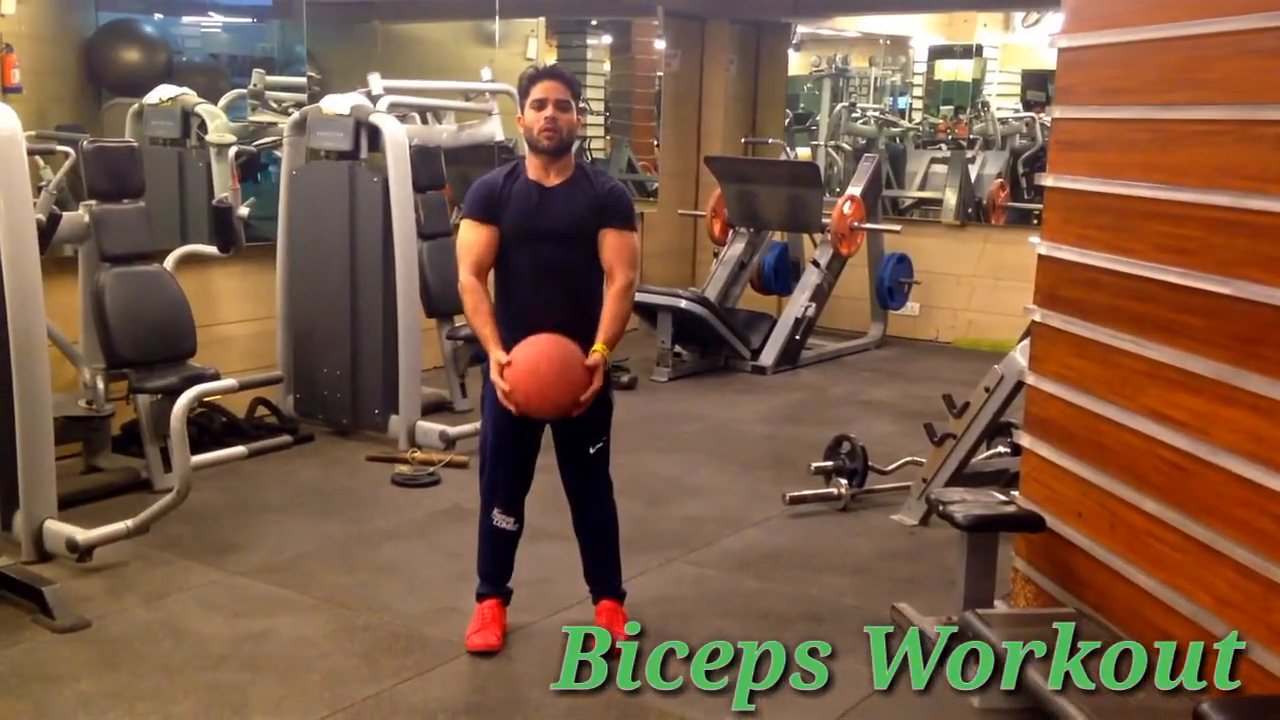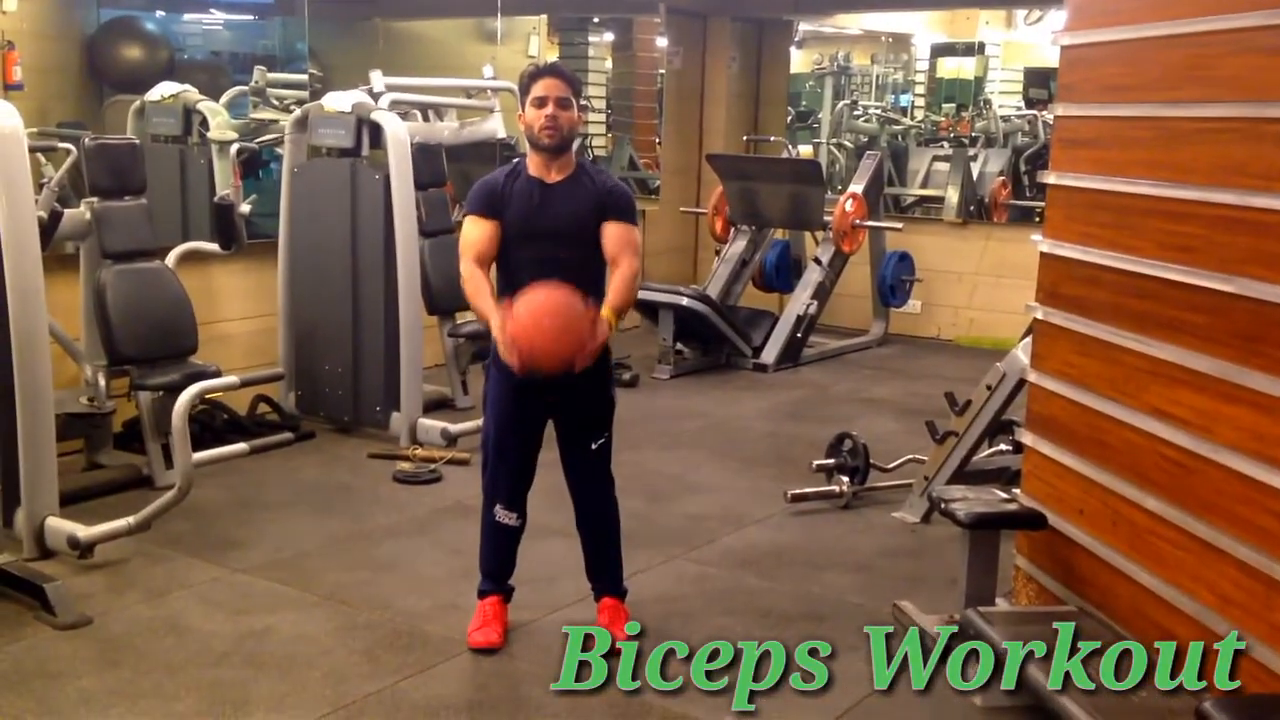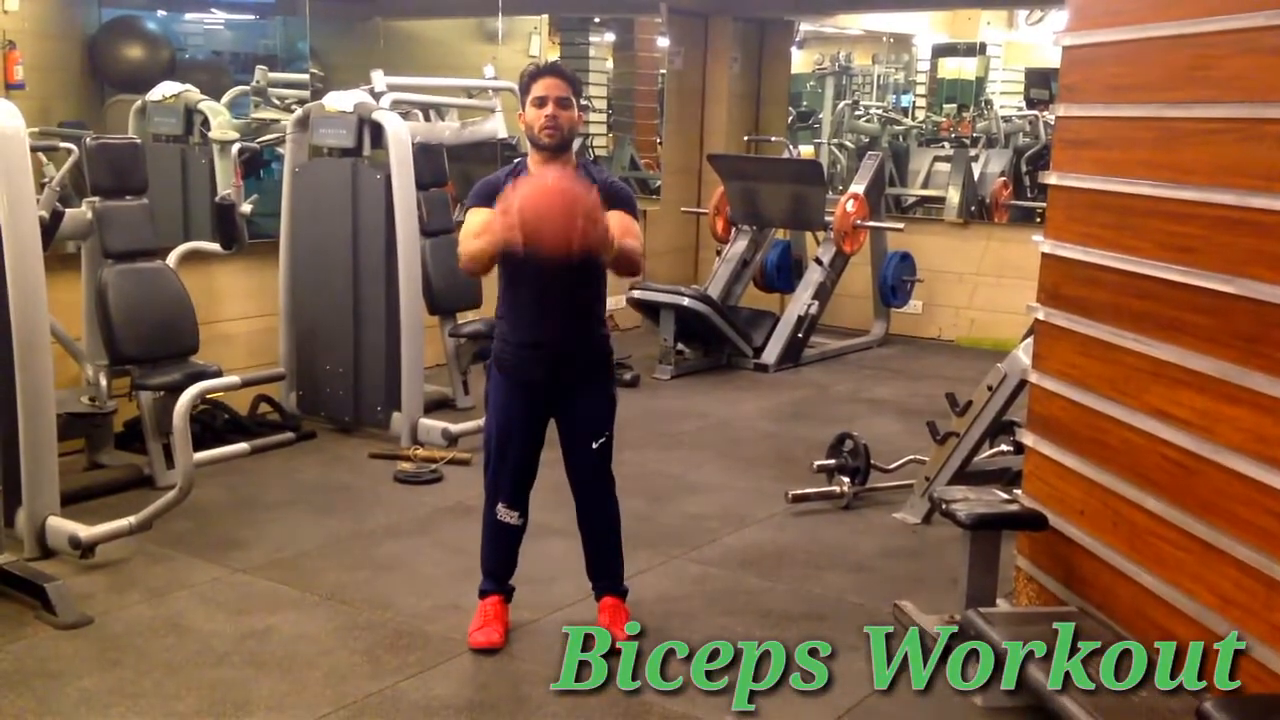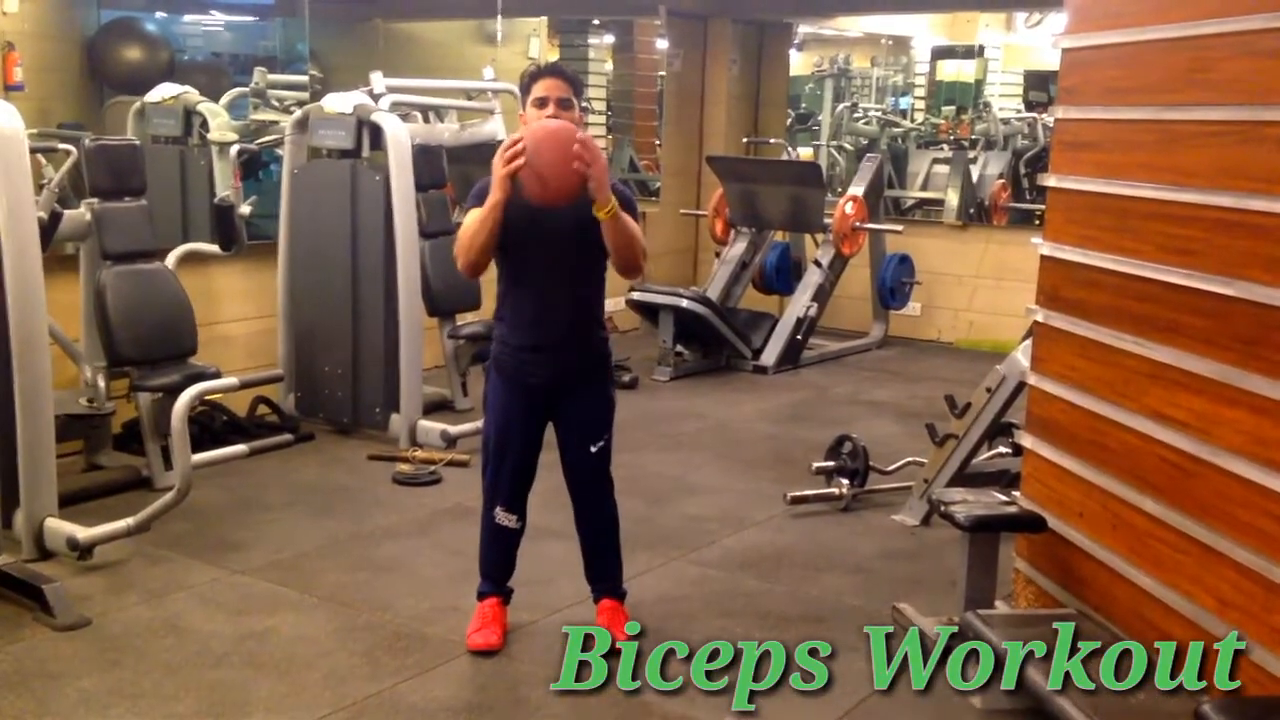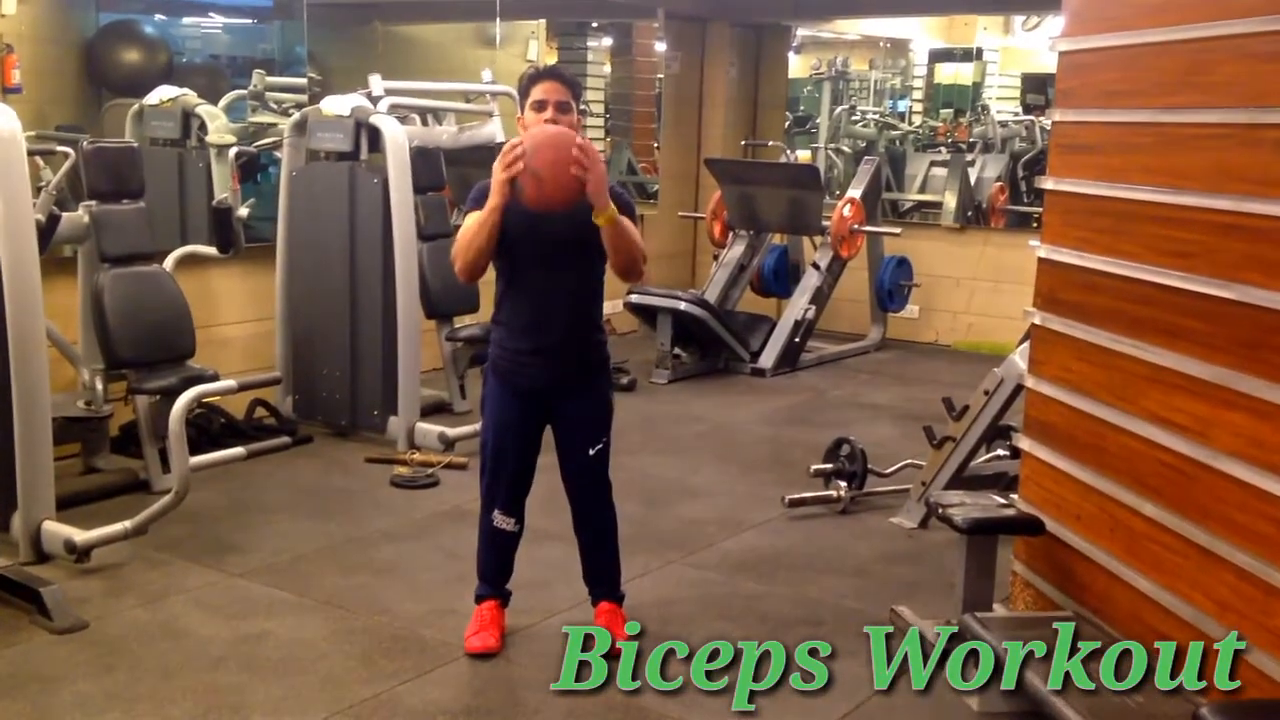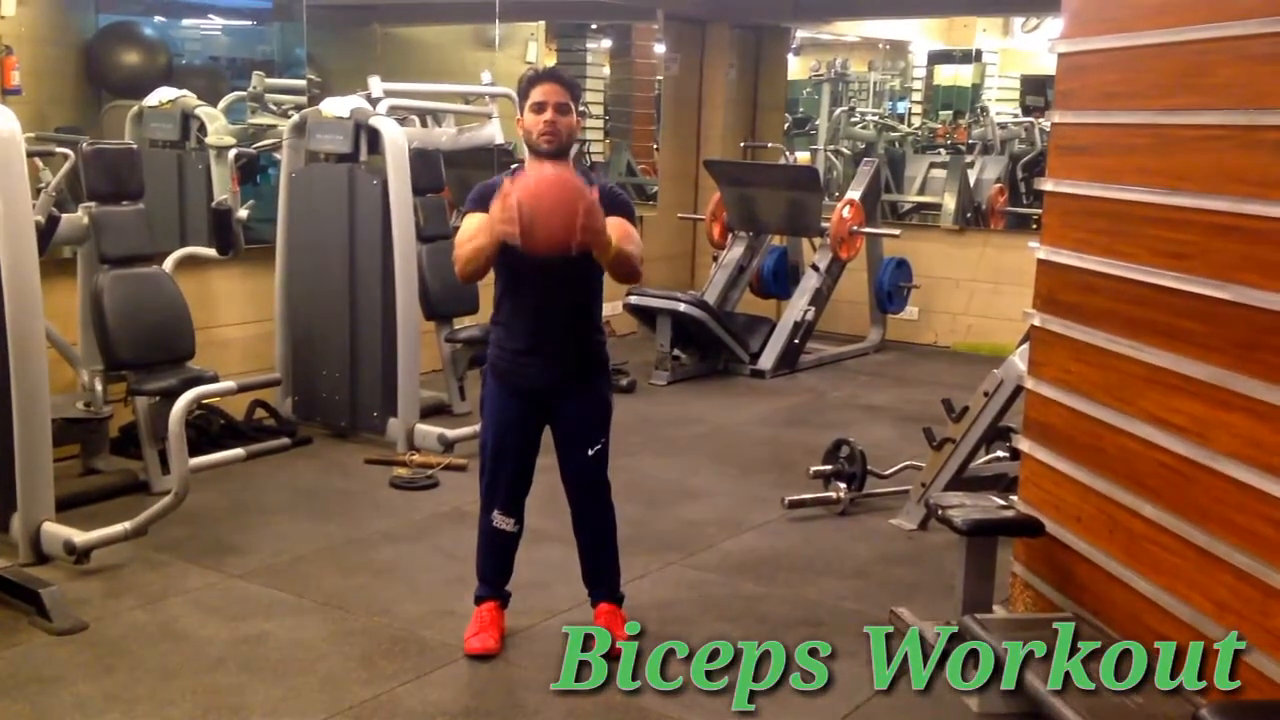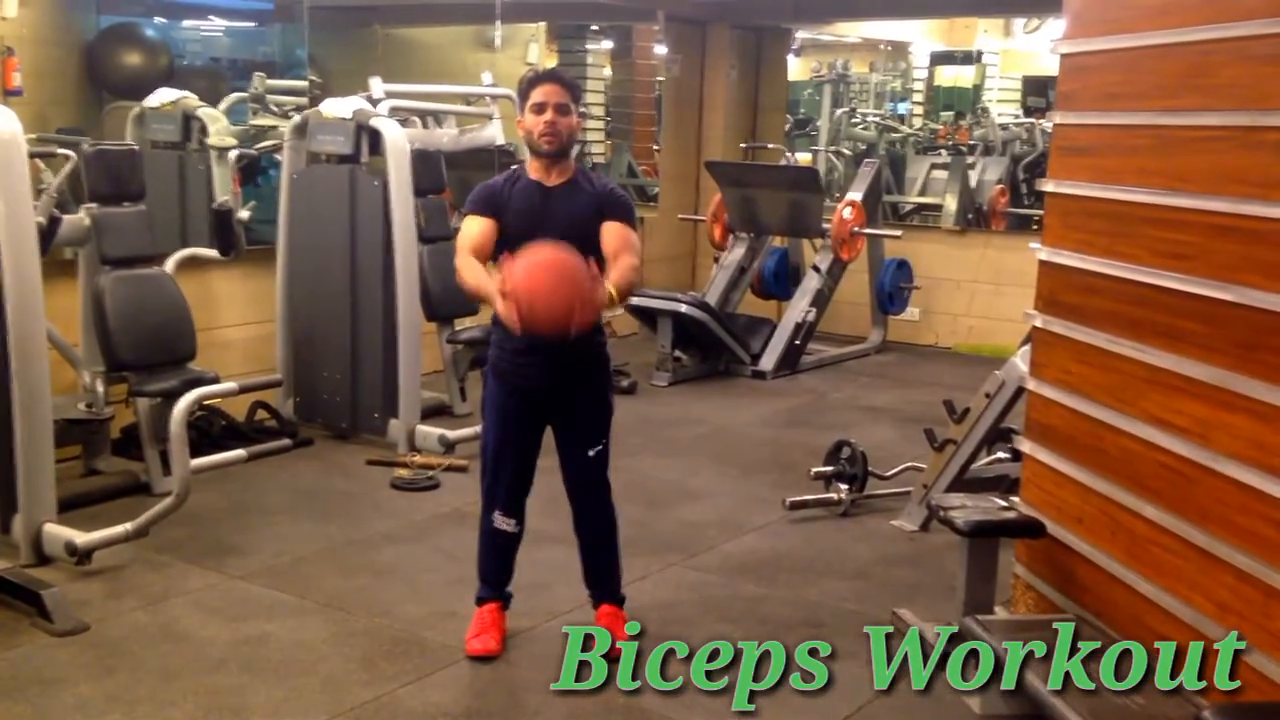
dt=0.3s
person 1, frame 1
left shoulder: (607, 195)
right shoulder: (490, 192)
left elbow: (621, 279)
right elbow: (471, 277)
left wrist: (601, 352)
right wrist: (495, 352)
left hip: (582, 368)
right hip: (512, 367)
left knee: (591, 488)
right knee: (501, 488)
left ankle: (608, 600)
right ankle: (491, 599)
person 1, frame 2
left shoulder: (607, 192)
right shoulder: (493, 190)
left elbow: (627, 265)
right elbow: (471, 266)
left wrist: (605, 321)
right wrist: (496, 319)
left hip: (585, 366)
right hip: (513, 366)
left knee: (593, 484)
right knee: (503, 485)
left ankle: (610, 597)
right ankle: (493, 597)
person 1, frame 3
left shoulder: (607, 189)
right shoulder: (495, 188)
left elbow: (634, 257)
right elbow: (467, 254)
left wrist: (604, 241)
right wrist: (498, 236)
left hip: (587, 364)
right hip: (516, 363)
left knee: (595, 484)
right knee: (505, 484)
left ankle: (611, 597)
right ankle: (494, 596)
person 1, frame 4
left shoulder: (607, 189)
right shoulder: (493, 187)
left elbow: (633, 265)
right elbow: (467, 263)
left wrist: (601, 197)
right wrist: (500, 196)
left hip: (585, 368)
right hip: (514, 366)
left knee: (593, 487)
right knee: (503, 487)
left ankle: (609, 600)
right ankle: (492, 598)
person 1, frame 5
left shoulder: (606, 194)
right shoulder: (491, 191)
left elbow: (633, 268)
right elbow: (464, 268)
left wrist: (600, 202)
right wrist: (498, 200)
left hip: (583, 372)
right hip: (512, 370)
left knee: (592, 491)
right knee: (501, 492)
left ankle: (607, 603)
right ankle: (490, 602)
person 1, frame 6
left shoulder: (606, 196)
right shoulder: (492, 193)
left elbow: (634, 264)
right elbow: (462, 262)
left wrist: (600, 241)
right wrist: (497, 233)
left hip: (582, 370)
right hip: (511, 369)
left knee: (590, 490)
right knee: (501, 491)
left ankle: (607, 603)
right ankle: (489, 602)
person 1, frame 7
left shoulder: (605, 197)
right shoulder: (492, 195)
left elbow: (628, 265)
right elbow: (465, 263)
left wrist: (605, 294)
right wrist: (495, 292)
left hip: (584, 371)
right hip: (512, 369)
left knee: (591, 491)
right knee: (502, 492)
left ankle: (608, 604)
right ankle: (491, 603)
